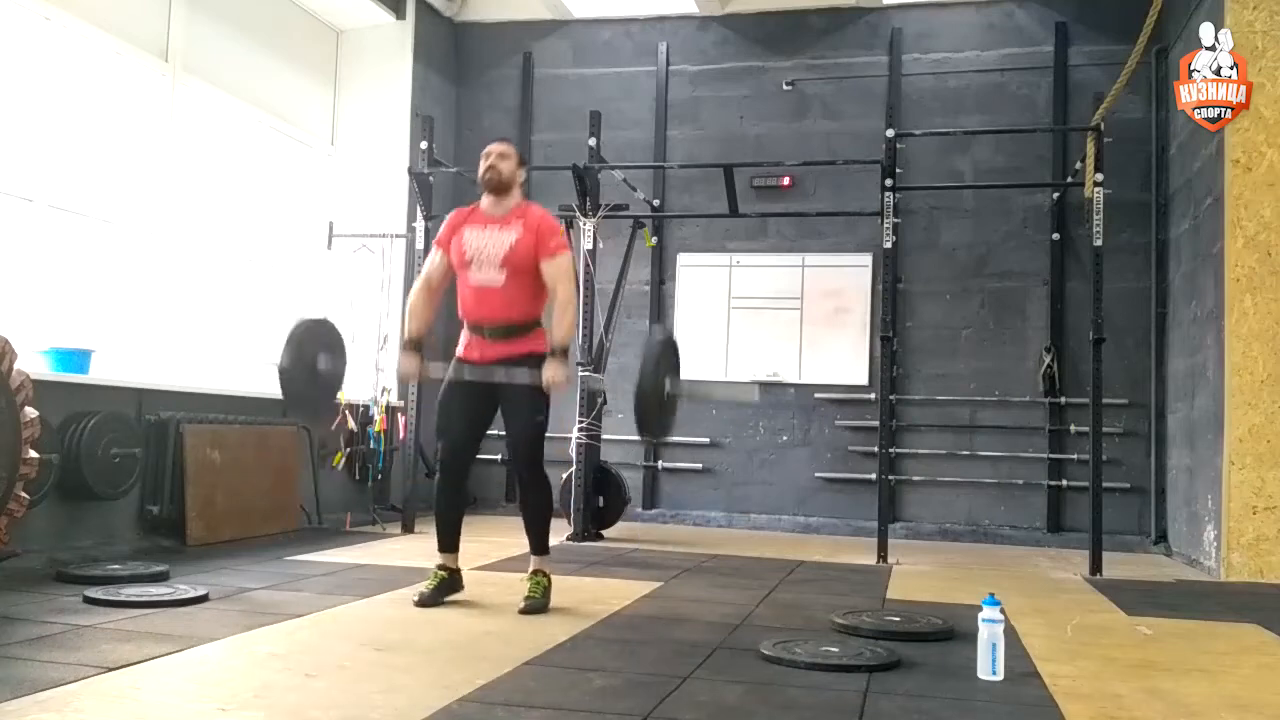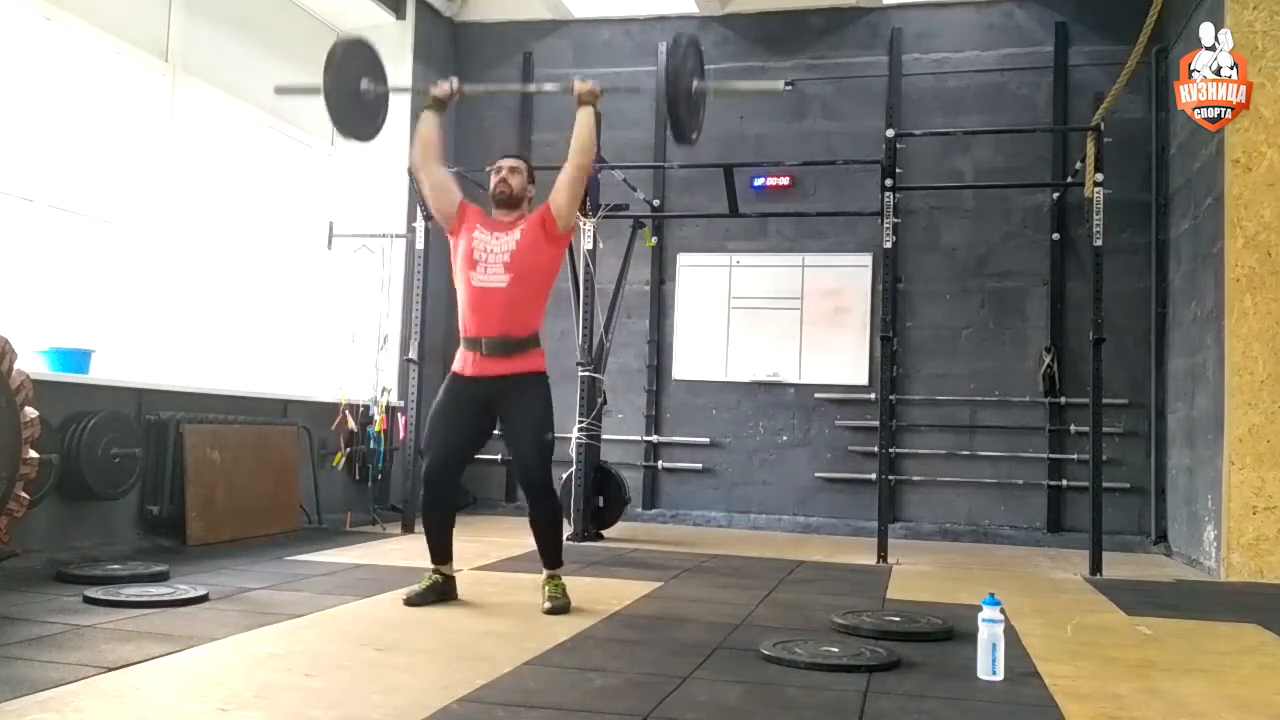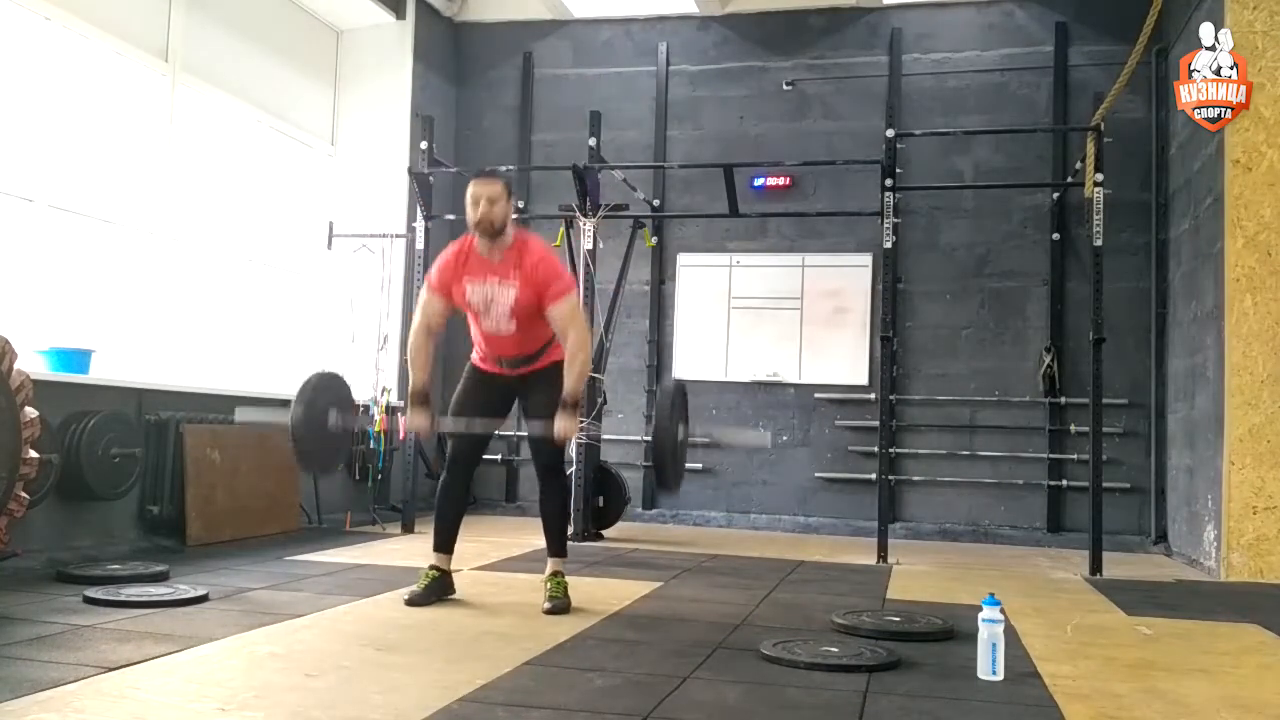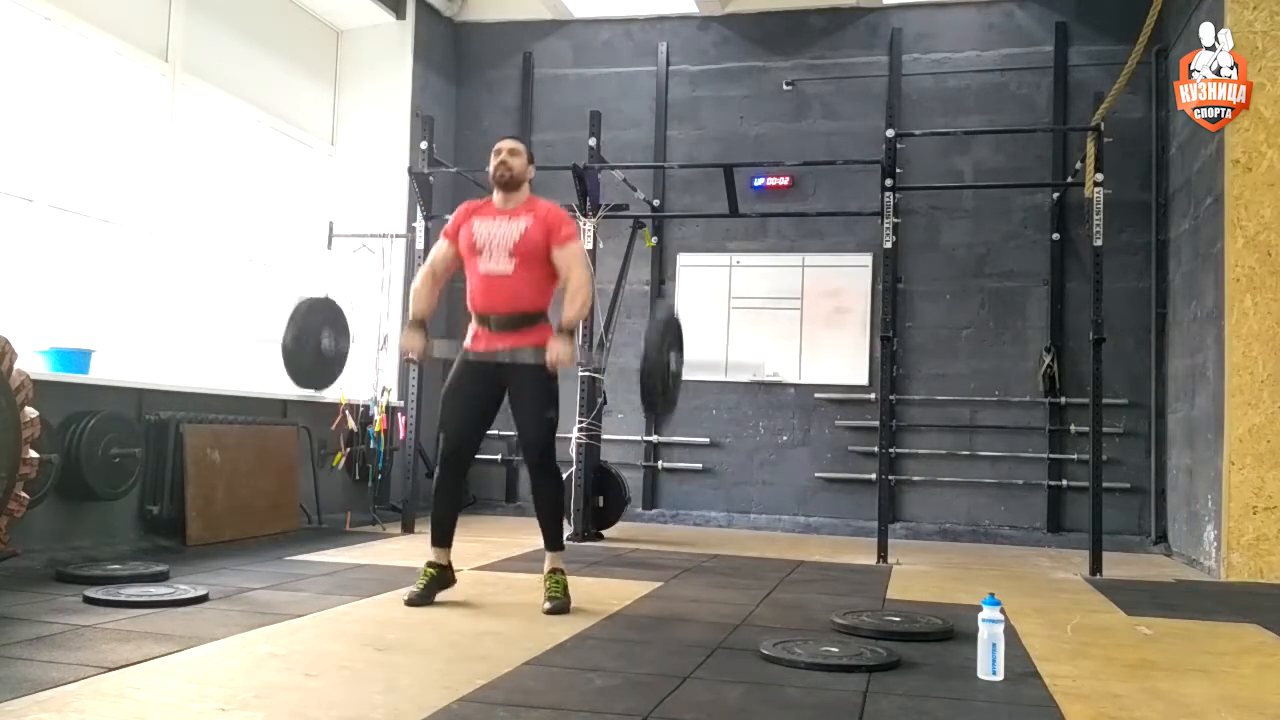
dt=1s
person 1, frame 1
left shoulder: (540, 224)
right shoulder: (457, 224)
left elbow: (564, 295)
right elbow: (427, 287)
left wrist: (559, 356)
right wrist: (412, 346)
left hip: (524, 358)
right hip: (470, 357)
left knee: (526, 462)
right knee: (451, 461)
left ankle: (539, 574)
right ankle: (447, 569)
person 1, frame 2
left shoulder: (546, 230)
right shoulder: (464, 224)
left elbow: (577, 166)
right elbow: (425, 165)
left wrist: (585, 108)
right wrist: (434, 108)
left hip: (523, 377)
right hip: (467, 376)
left knee: (535, 480)
right knee: (436, 475)
left ankle: (553, 579)
right ankle: (441, 576)
person 1, frame 3
left shoulder: (540, 260)
right shoulder: (450, 261)
left elbow: (577, 335)
right elbow: (424, 328)
left wrist: (570, 407)
right wrist: (419, 400)
left hip: (542, 367)
right hip: (486, 368)
left knee: (550, 461)
right knee: (457, 458)
left ankle: (556, 574)
right ankle: (440, 570)
person 1, frame 4
left shoulder: (550, 217)
right shoulder: (466, 216)
left elbow: (579, 283)
right elbow: (431, 272)
left wrist: (566, 334)
right wrist: (416, 325)
left hip: (531, 350)
right hip: (476, 350)
left knee: (539, 457)
right knee: (452, 454)
left ankle: (554, 571)
right ankle: (439, 564)
